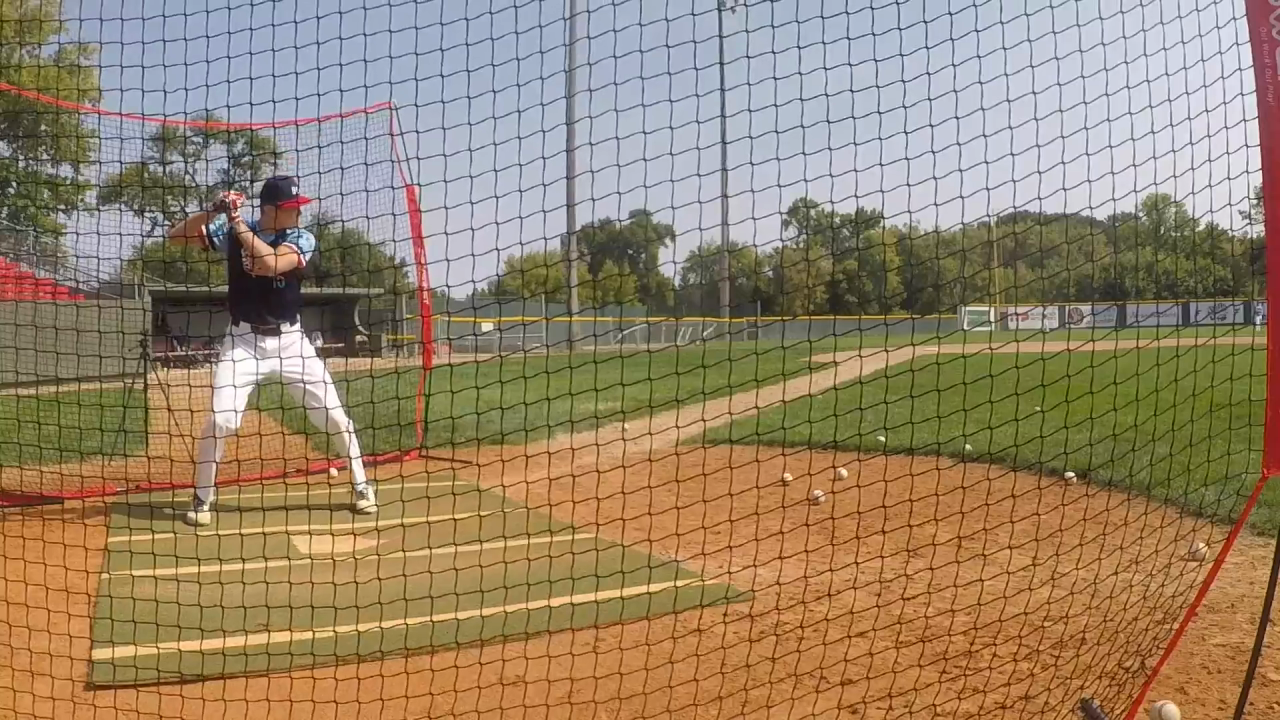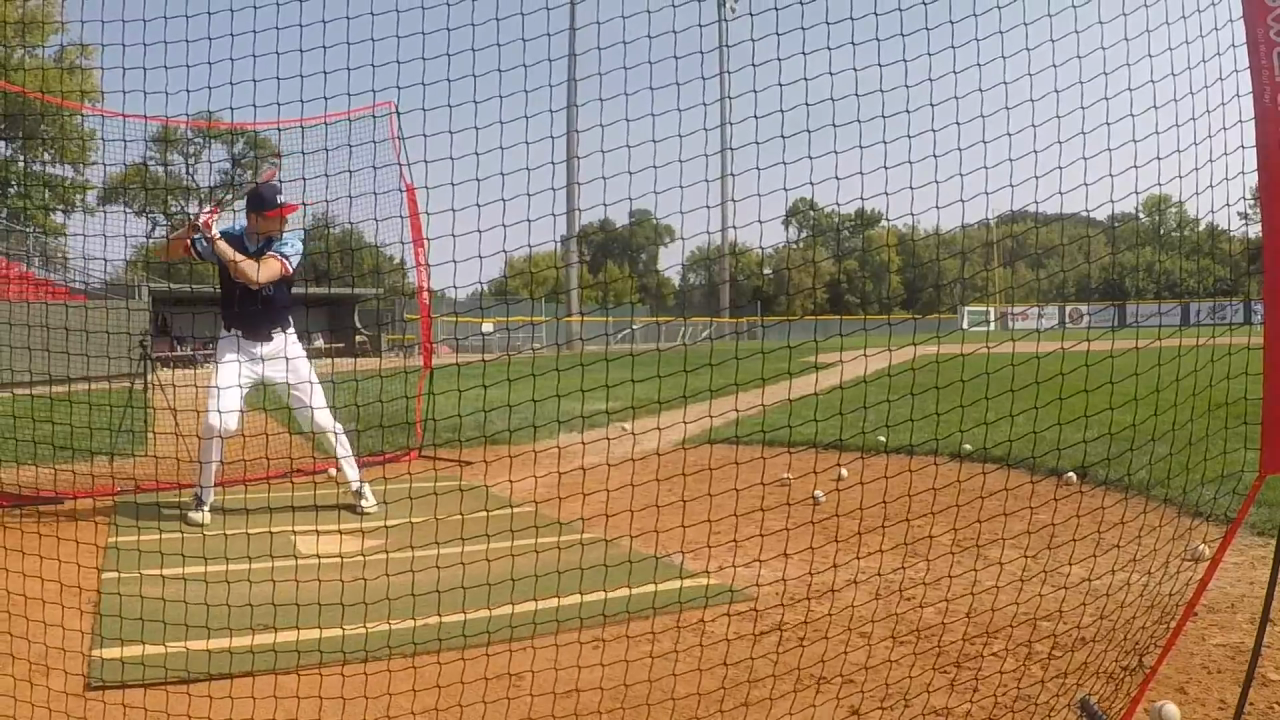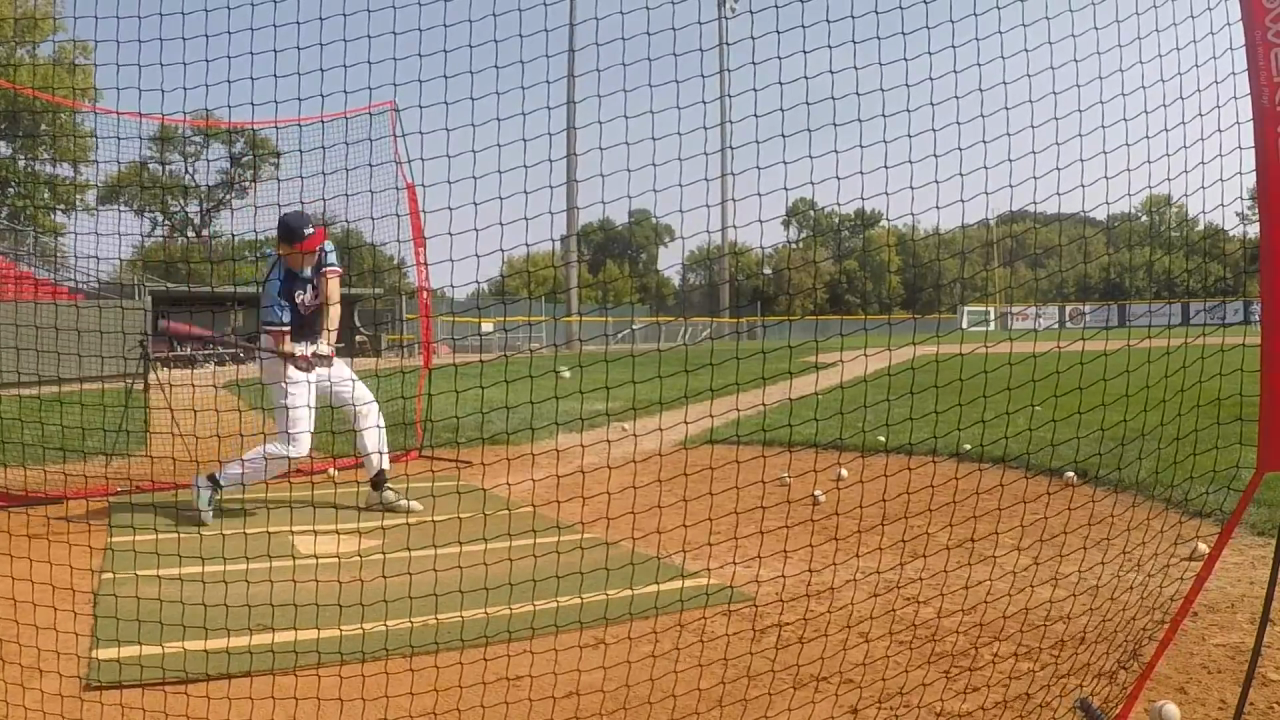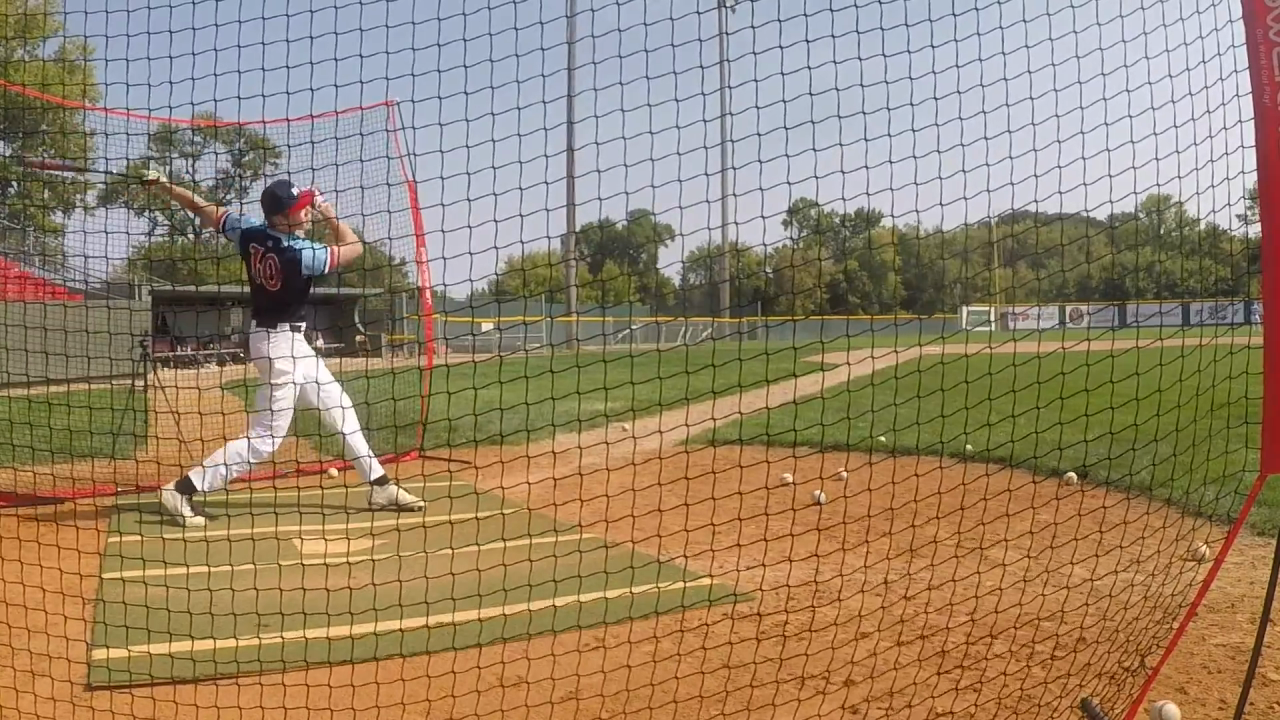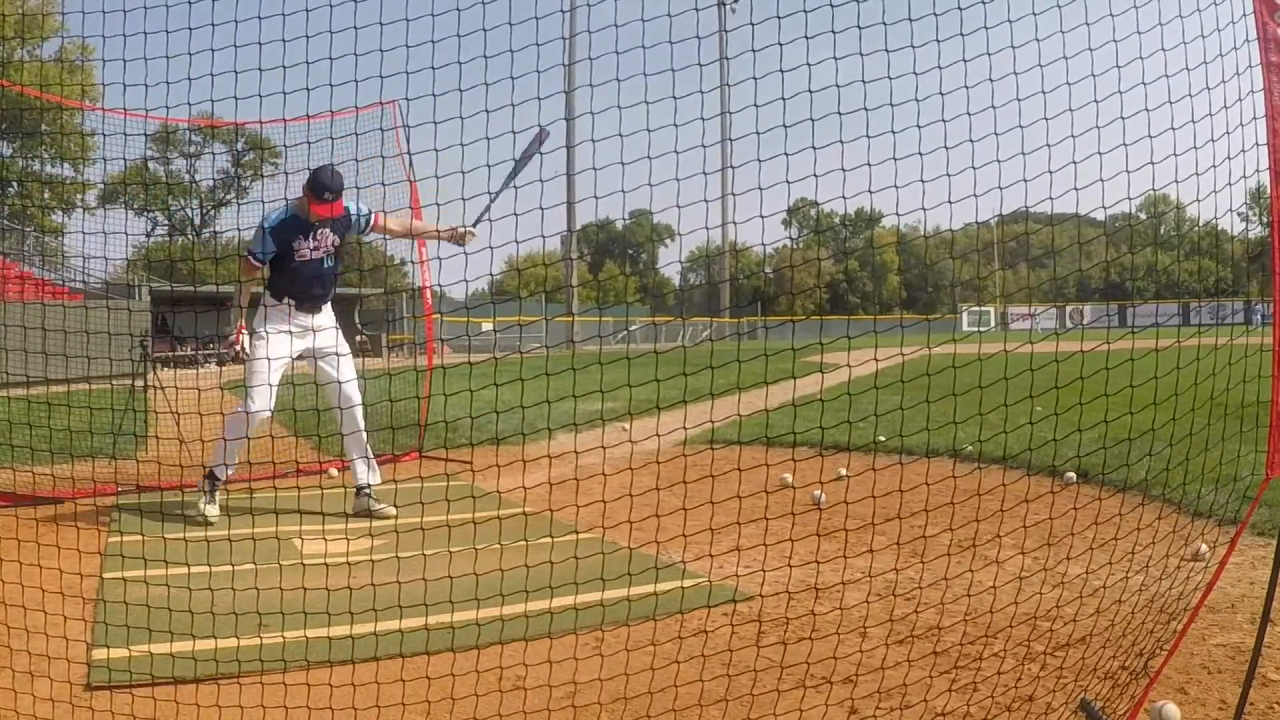
dt=0.7s
person 1, frame 1
left shoulder: (302, 239)
right shoulder: (232, 232)
left elbow: (272, 263)
right elbow: (176, 235)
left wrist: (238, 225)
right wrist: (214, 211)
left hip: (290, 338)
right hip: (243, 340)
left knee: (333, 413)
right knee: (220, 420)
left ankle: (362, 486)
right ankle: (202, 499)
person 1, frame 2
left shoulder: (290, 243)
right shoulder: (228, 237)
left elbow: (256, 276)
right elbow: (166, 250)
left wrist: (215, 239)
right wrist: (195, 227)
left hip: (282, 342)
right hip: (236, 345)
left knee: (321, 420)
right knee: (217, 422)
left ankle: (357, 485)
right ankle: (203, 498)
person 1, frame 3
left shoulder: (323, 250)
right shoulder: (275, 288)
left elbow: (332, 299)
right elbow: (280, 345)
left wrist: (325, 344)
right wrist: (303, 356)
left hip: (315, 348)
right hip: (290, 355)
left knee: (365, 406)
right knee: (294, 446)
left ankle: (378, 488)
right ankle: (212, 486)
person 1, frame 4
left shoulder: (249, 232)
right shoulder: (301, 255)
left elbow: (201, 207)
right elbow: (355, 247)
left wrist: (163, 185)
right wrist: (327, 214)
left hip: (281, 340)
right hip: (280, 343)
left knee: (340, 408)
right knee: (264, 439)
left ankle: (380, 486)
right ankle: (183, 489)
person 1, frame 5
left shoulder: (346, 215)
right shoulder: (276, 226)
left elbow: (393, 226)
right elbow: (249, 274)
left wrist: (445, 233)
right wrist: (239, 322)
left hip: (322, 318)
right hip: (279, 319)
left knee: (350, 402)
right knee: (256, 408)
left ankle: (365, 492)
right ankle: (213, 482)
